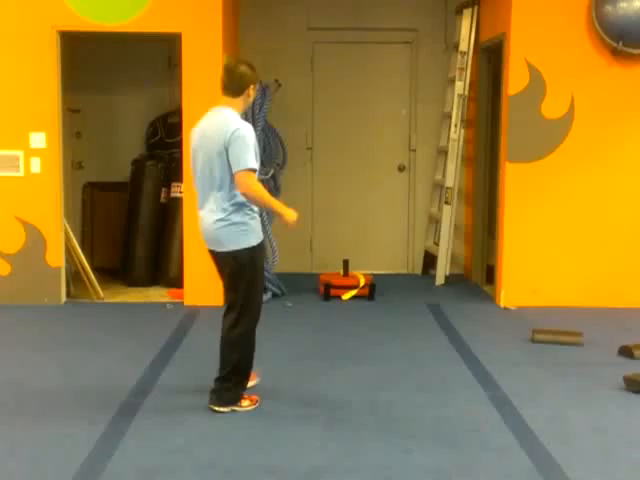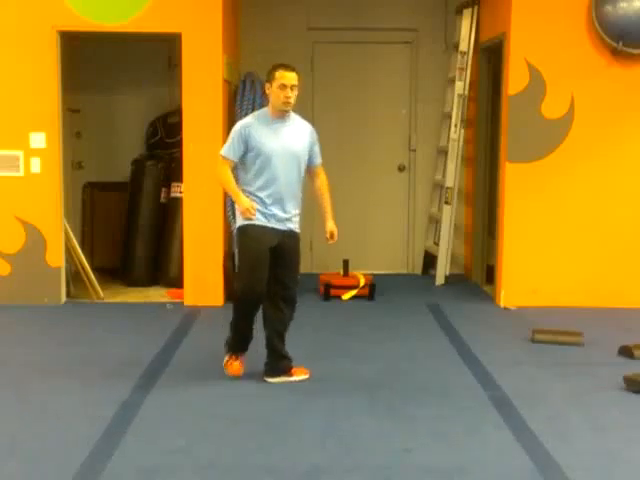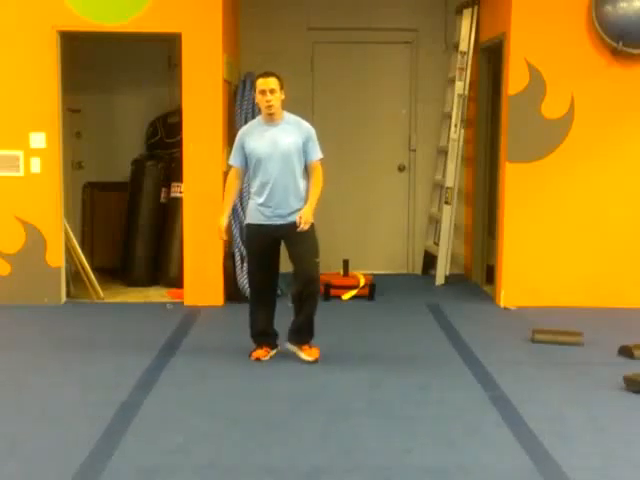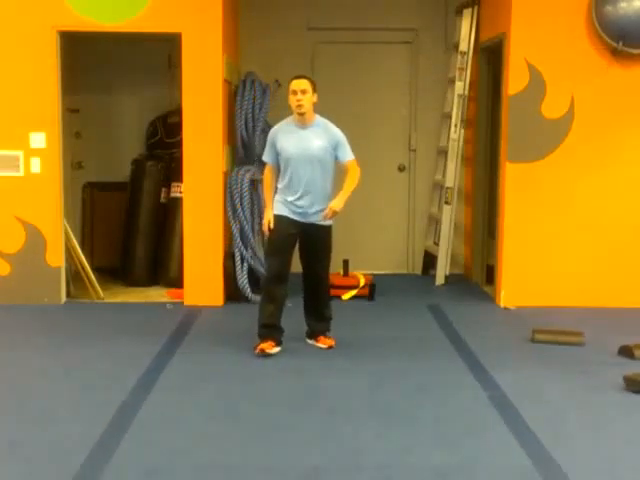
dt=0.5s
person 1, frame 1
left shoulder: (201, 126)
right shoulder: (240, 129)
right elbow: (247, 187)
right wrist: (281, 210)
left hip: (217, 229)
right hip: (238, 234)
left knee: (243, 303)
right knee: (243, 311)
left ankle: (238, 371)
right ankle: (226, 393)
person 1, frame 2
left shoulder: (305, 130)
right shoulder: (247, 127)
left elbow: (317, 175)
right elbow: (224, 168)
left wrist: (328, 217)
right wrist: (239, 198)
left hip: (288, 226)
right hip: (253, 221)
left knee: (283, 296)
right knee: (251, 289)
left ankle: (277, 365)
right ankle: (235, 349)
person 1, frame 3
left shoulder: (302, 129)
right shoulder: (246, 134)
left elbow: (316, 172)
right elbow: (235, 176)
left wrist: (309, 207)
right wrist: (225, 214)
left hip: (296, 219)
right hip: (259, 220)
left knee: (308, 276)
right knee: (261, 282)
left ankle: (300, 338)
right ankle: (264, 341)
person 1, frame 4
left shoulder: (331, 133)
right shoulder: (277, 133)
left elbow: (353, 170)
right elbow: (270, 172)
left wrist: (340, 199)
right wrist: (267, 209)
left hip: (319, 217)
right hip: (285, 213)
left knee: (317, 277)
right knee: (275, 273)
left ankle: (318, 331)
right ankle: (269, 336)
